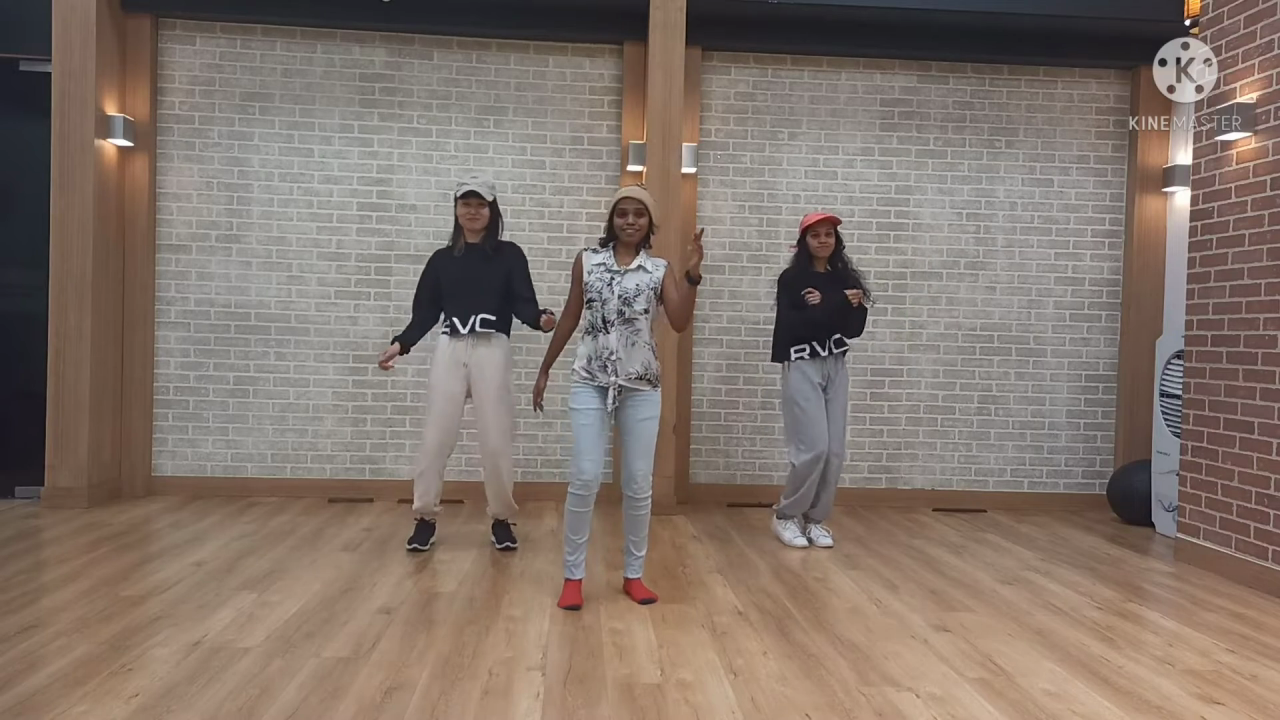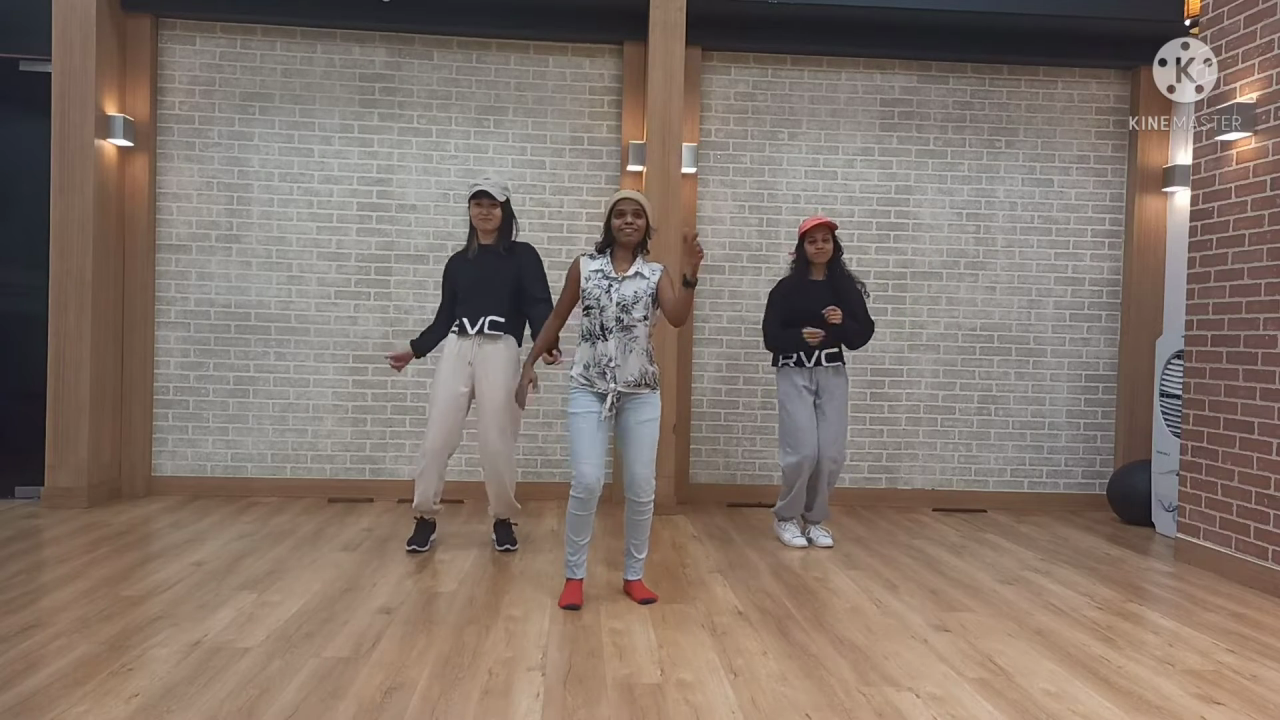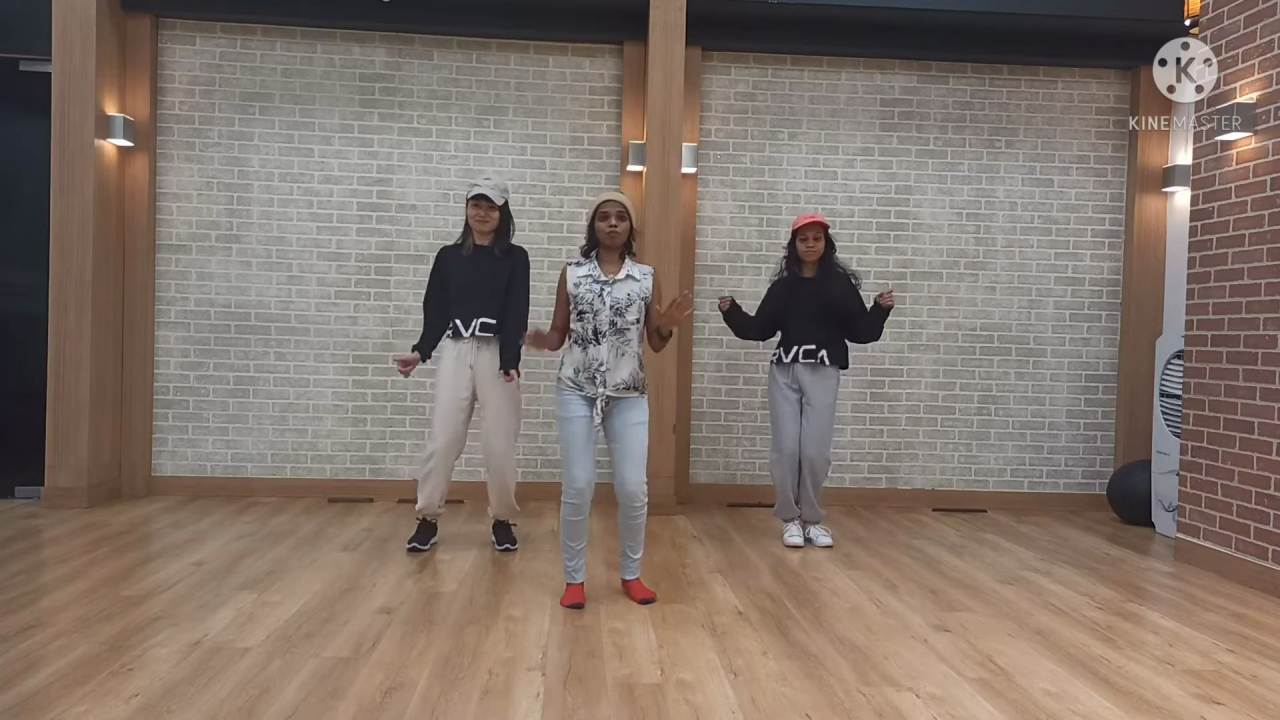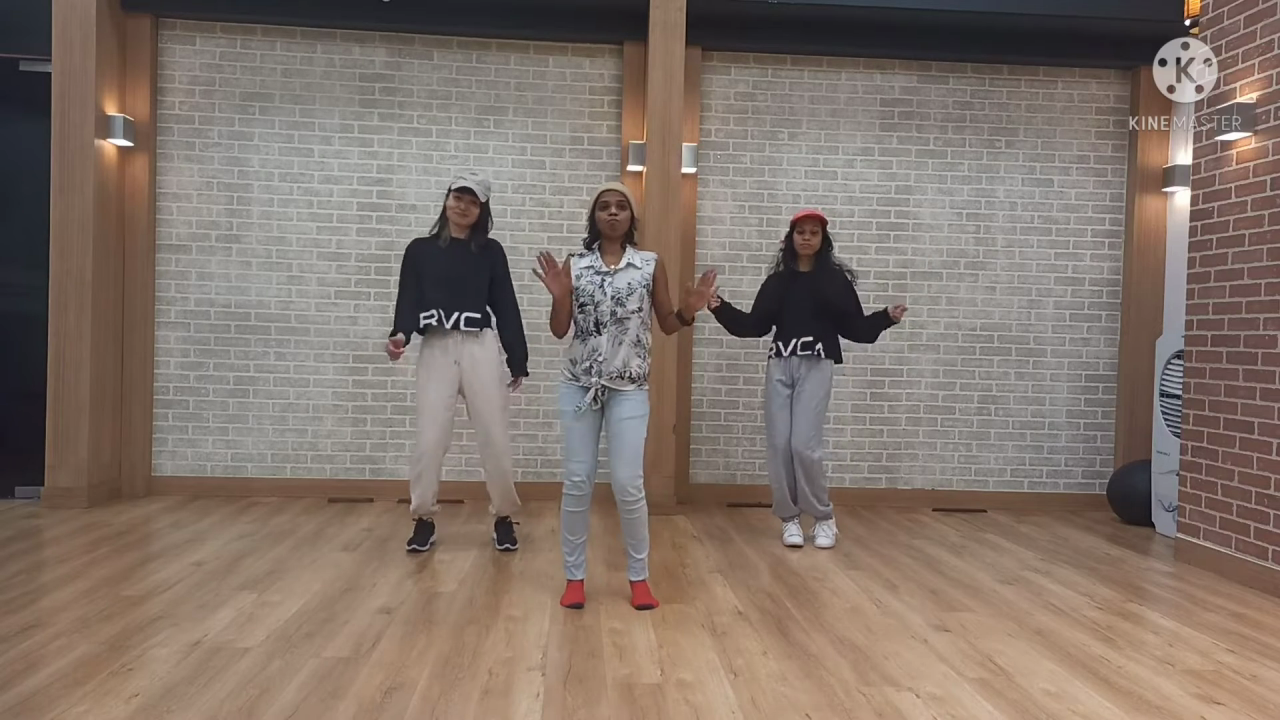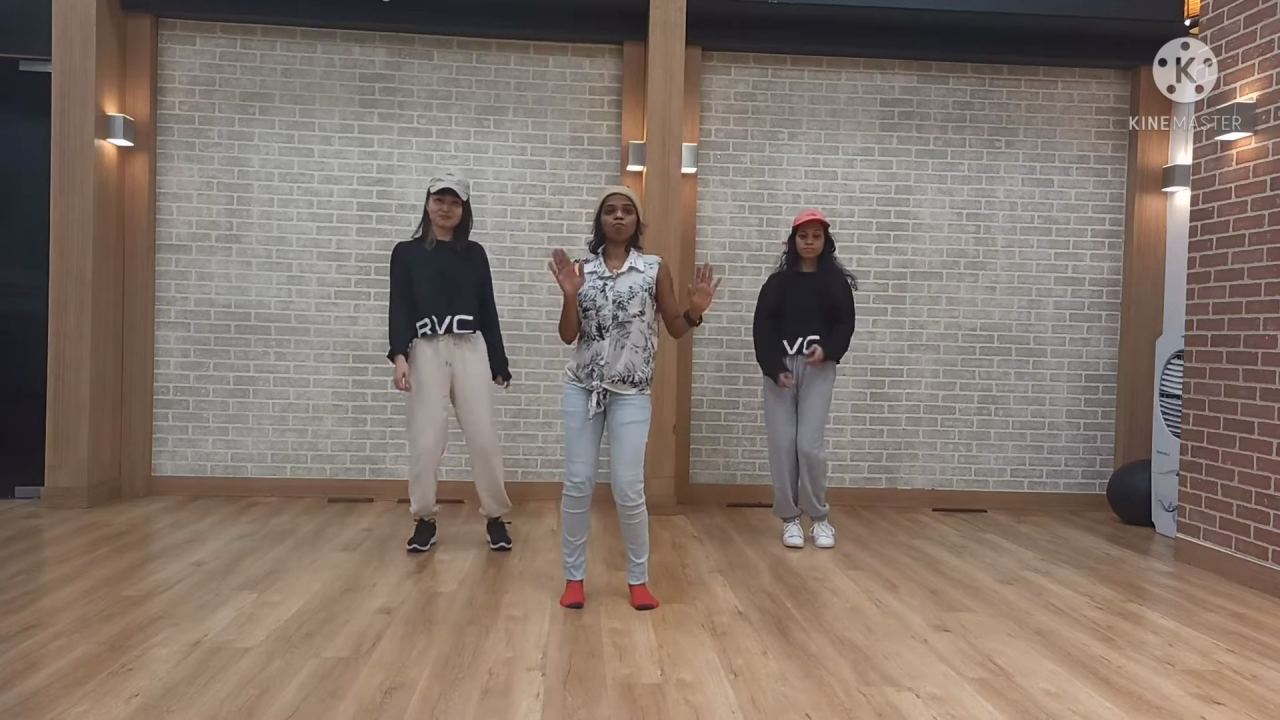
dt=0.3s
person 1, frame 1
left shoulder: (661, 270)
right shoulder: (587, 261)
left elbow: (680, 323)
right elbow: (569, 319)
left wrist: (693, 274)
right wrist: (544, 370)
left hip: (641, 387)
right hip: (590, 383)
left knee: (638, 484)
right knee: (584, 478)
left ankle: (633, 574)
right ankle: (573, 576)
person 1, frame 2
left shoulder: (657, 274)
right shoulder: (583, 267)
left elbow: (678, 318)
right elbow: (557, 318)
left wrist: (690, 274)
right wrist: (530, 362)
left hip: (640, 393)
right hip: (588, 389)
left knee: (641, 488)
right knee: (587, 482)
left ankle: (633, 575)
right ankle: (574, 575)
person 1, frame 3
left shoulder: (647, 277)
right shoulder: (572, 274)
left elbow: (656, 343)
right elbow: (559, 336)
left wrist: (669, 325)
right wrist: (543, 340)
left hip: (629, 396)
right hip: (577, 394)
left knee: (633, 490)
right knee: (578, 488)
left ankle: (631, 574)
right ankle: (574, 578)
person 1, frame 4
left shoulder: (652, 265)
right shoulder: (574, 265)
left elbow: (666, 324)
right elbow: (559, 331)
left wrist: (689, 309)
right wrist: (559, 296)
left hip: (628, 387)
right hip: (578, 384)
left knee: (627, 484)
right knee: (576, 481)
left ankle: (638, 577)
right ankle: (575, 576)
person 1, frame 5
left shoulder: (655, 269)
right shoulder: (581, 269)
left elbow: (676, 329)
right elbow: (568, 336)
left wrist: (696, 310)
right wrist: (569, 296)
left hip: (631, 392)
right hip: (582, 388)
left knee: (628, 488)
right knee: (577, 483)
left ankle: (638, 579)
right ankle: (574, 577)
person 2, frame 1
left shoulder: (509, 255)
right shoulder: (442, 259)
left elbow: (522, 301)
right elbow: (425, 310)
left wrist: (541, 318)
right wrist: (400, 344)
left hip: (492, 351)
right hip: (449, 350)
left knee: (496, 441)
right knee: (436, 438)
left ankle: (501, 519)
right ankle: (425, 519)
person 2, frame 2
left shoulder: (523, 256)
right shoulder: (458, 261)
left elbow: (538, 304)
right elbow: (446, 313)
left wrist: (546, 343)
right wrist: (415, 349)
left hip: (500, 351)
right hip: (456, 349)
left knee: (497, 442)
right knee: (437, 438)
left ankle: (502, 520)
right ankle: (425, 518)
person 2, frame 3
left shoulder: (515, 258)
right shoulder: (448, 257)
left elbow: (517, 311)
right elbow: (435, 311)
left wrist: (510, 361)
right wrist: (421, 352)
left hip: (495, 354)
right hip: (454, 353)
left knee: (499, 445)
right knee: (442, 441)
left ankle: (502, 521)
right ankle: (427, 519)
person 2, frame 4
left shoulder: (491, 252)
right shoulder: (420, 250)
left elbow: (505, 306)
right elbow: (408, 298)
left wrist: (517, 358)
right wrist: (400, 333)
left hip: (480, 348)
right hip: (435, 349)
left knee: (494, 437)
right knee: (429, 439)
left ankle: (503, 518)
right ankle: (424, 520)
person 2, frame 5
left shoulder: (474, 253)
right shoulder: (406, 253)
left elbow: (487, 309)
right elbow: (399, 308)
left wrist: (499, 362)
right wrist: (399, 356)
left hip: (470, 350)
right hip: (426, 351)
left knee: (484, 438)
right knee: (425, 442)
left ankle: (495, 518)
right ankle: (424, 520)
person 3, frame 1
left shoulder: (844, 279)
right shoulder: (792, 278)
left elbow: (855, 327)
right elbow: (796, 324)
left wrist: (826, 305)
right wrist: (840, 304)
left hip: (835, 367)
right hip: (802, 366)
left knee: (834, 450)
right knee: (813, 448)
left ankle: (815, 519)
right ankle: (786, 515)
person 3, frame 2
left shoulder: (846, 287)
right shoulder: (787, 288)
left elbow: (861, 336)
right elbow: (772, 337)
left wrist: (843, 323)
right wrist: (799, 337)
left hip: (833, 374)
right hip: (794, 374)
left knee: (832, 453)
right knee: (802, 452)
left ankle: (814, 519)
right ankle: (786, 518)
person 3, frame 3
left shoulder: (840, 284)
right shoulder: (782, 287)
left elbow: (861, 332)
right elbow: (760, 329)
left wrist: (880, 309)
right wrist: (731, 312)
left hip: (822, 372)
right hip: (784, 371)
left knee: (815, 451)
right knee: (786, 449)
left ankle: (812, 519)
right ankle: (790, 519)
person 3, frame 4
left shoulder: (836, 279)
right shoulder: (777, 281)
left elbow: (854, 326)
right elbow: (757, 323)
left wrist: (885, 318)
right wrist: (722, 309)
left hip: (816, 366)
right hip: (779, 365)
left knee: (805, 445)
right knee: (779, 444)
left ankle: (824, 517)
right ankle: (790, 518)
person 3, frame 5
left shoulder: (837, 282)
right shoulder: (778, 281)
left elbow: (844, 327)
right elbow: (763, 327)
left wrist: (826, 350)
right wrist: (775, 368)
left hip: (819, 369)
right hip: (780, 367)
left knee: (810, 444)
right knee: (782, 444)
left ankle: (820, 518)
right ankle: (790, 518)
